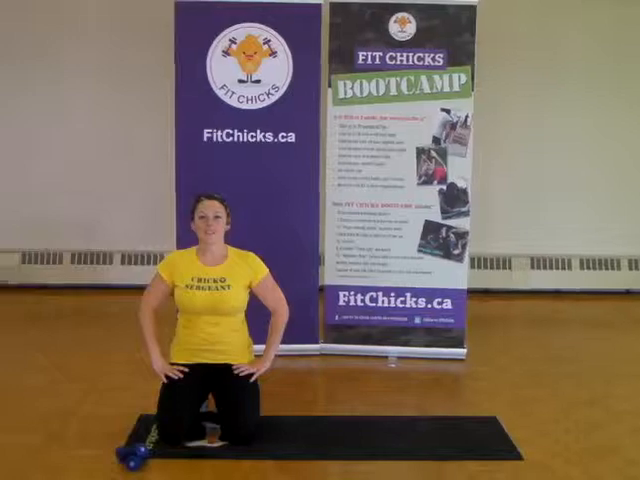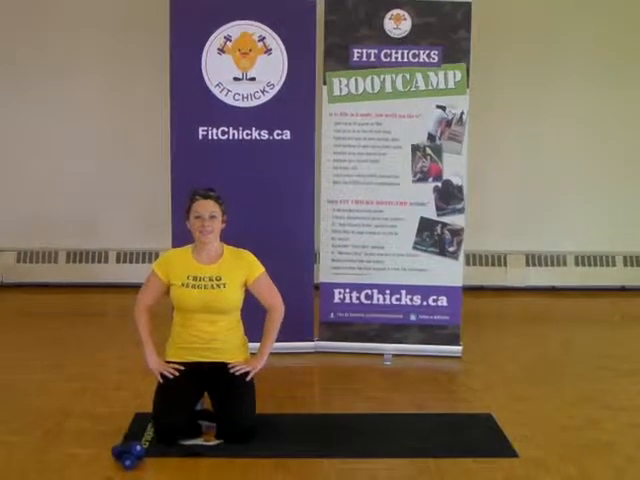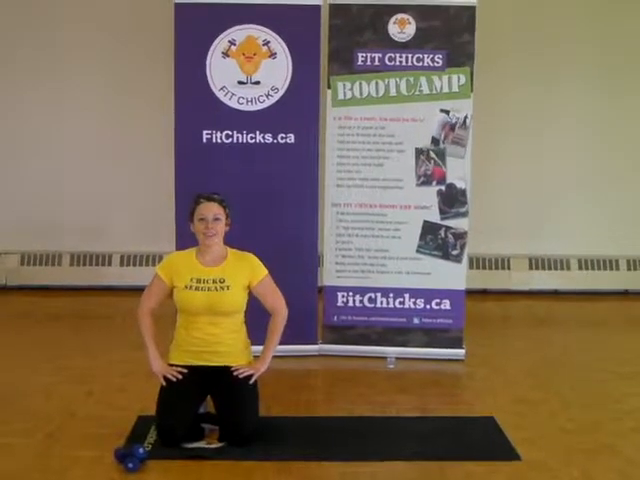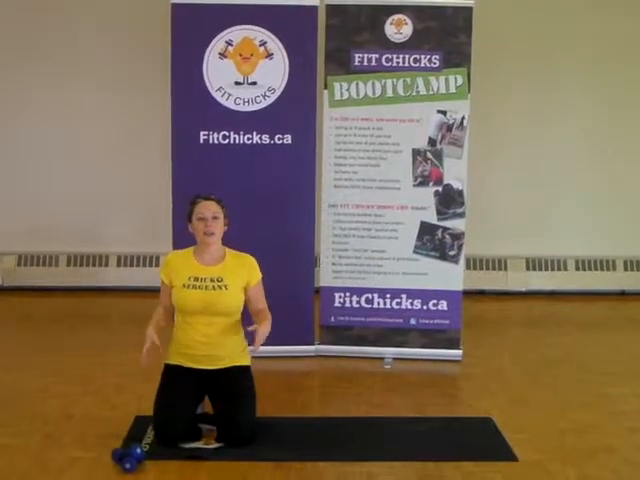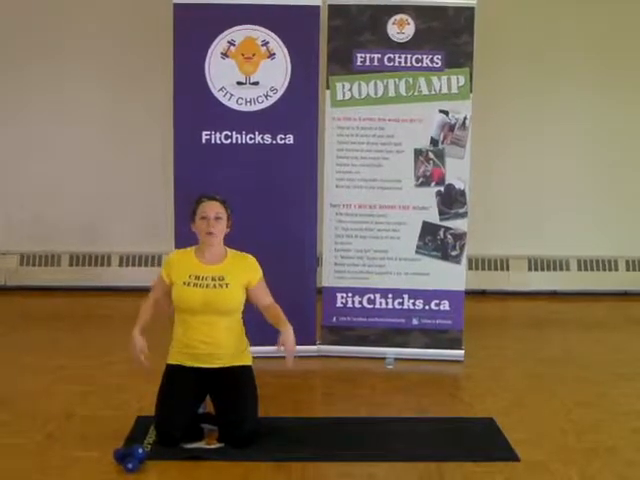
dt=1s
person 1, frame 1
left shoulder: (248, 262)
right shoulder: (175, 262)
left elbow: (280, 309)
right elbow: (147, 307)
left wrist: (267, 358)
right wrist: (156, 357)
left hip: (235, 360)
right hip: (187, 359)
left knee: (242, 434)
right knee: (171, 433)
left ankle: (223, 402)
right ankle: (196, 402)
person 1, frame 2
left shoulder: (243, 260)
right shoulder: (171, 260)
left elbow: (276, 307)
right elbow: (142, 306)
left wrist: (261, 356)
right wrist: (151, 356)
left hip: (230, 359)
right hip: (182, 359)
left knee: (239, 432)
right knee: (166, 431)
left ankle: (217, 402)
right ankle: (193, 408)
person 1, frame 3
left shoulder: (247, 263)
right shoulder: (175, 263)
left elbow: (279, 310)
right elbow: (145, 309)
left wrist: (264, 359)
right wrist: (154, 358)
left hip: (234, 363)
right hip: (185, 362)
left knee: (242, 434)
right knee: (170, 434)
left ankle: (220, 411)
right ankle: (196, 406)
person 1, frame 4
left shoulder: (245, 263)
right shoulder: (174, 262)
left elbow: (260, 310)
right elbow: (165, 309)
left wrist: (264, 325)
right wrist: (152, 328)
left hip: (231, 363)
right hip: (182, 362)
left knee: (240, 435)
right knee: (167, 434)
left ankle: (220, 408)
right ankle: (194, 407)
person 1, frame 5
left shoulder: (246, 264)
right shoulder: (175, 261)
left elbow: (267, 304)
right elbow: (155, 300)
left wrist: (285, 328)
right wrist: (138, 331)
left hip: (232, 362)
right hip: (184, 361)
left knee: (242, 436)
right knee: (167, 434)
left ankle: (222, 406)
right ankle: (195, 410)
